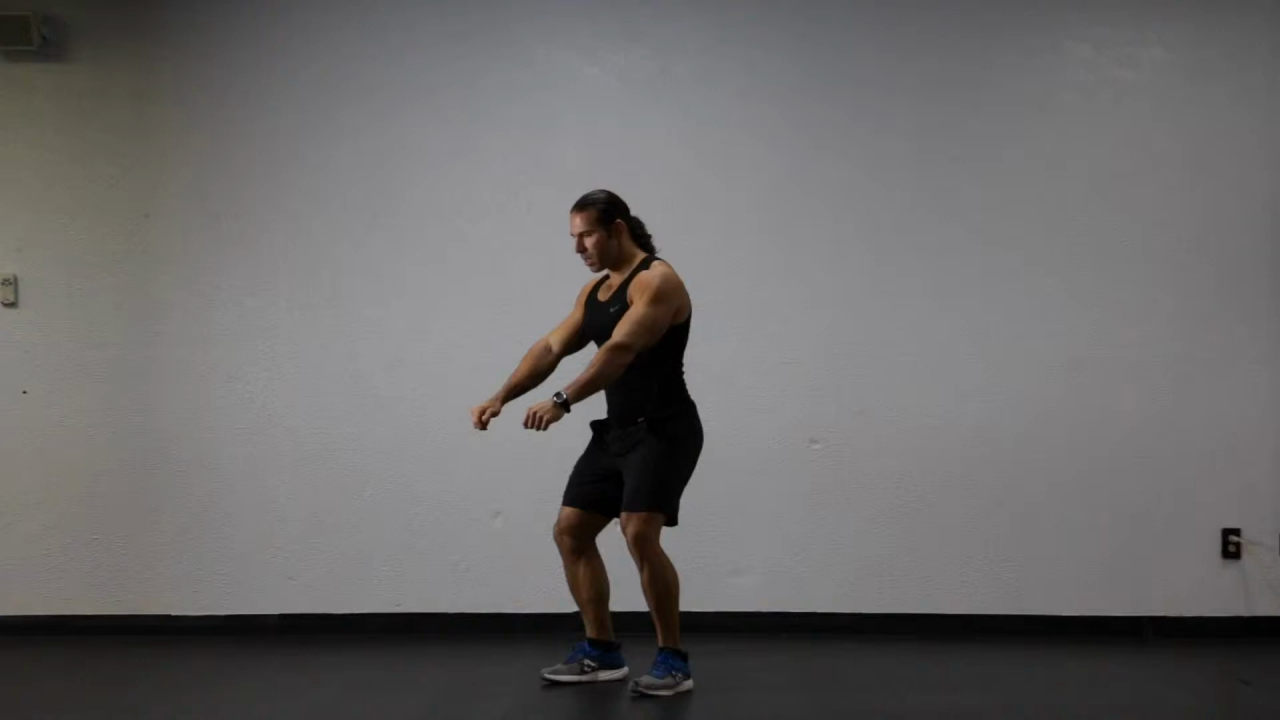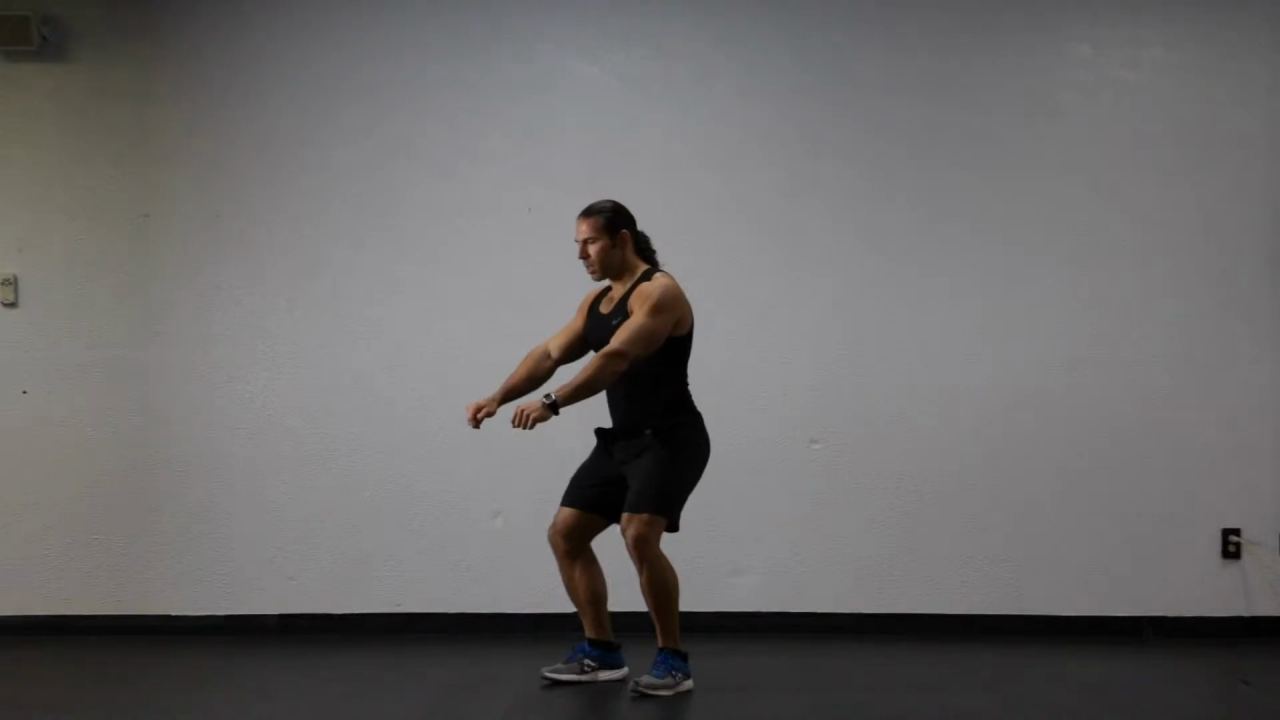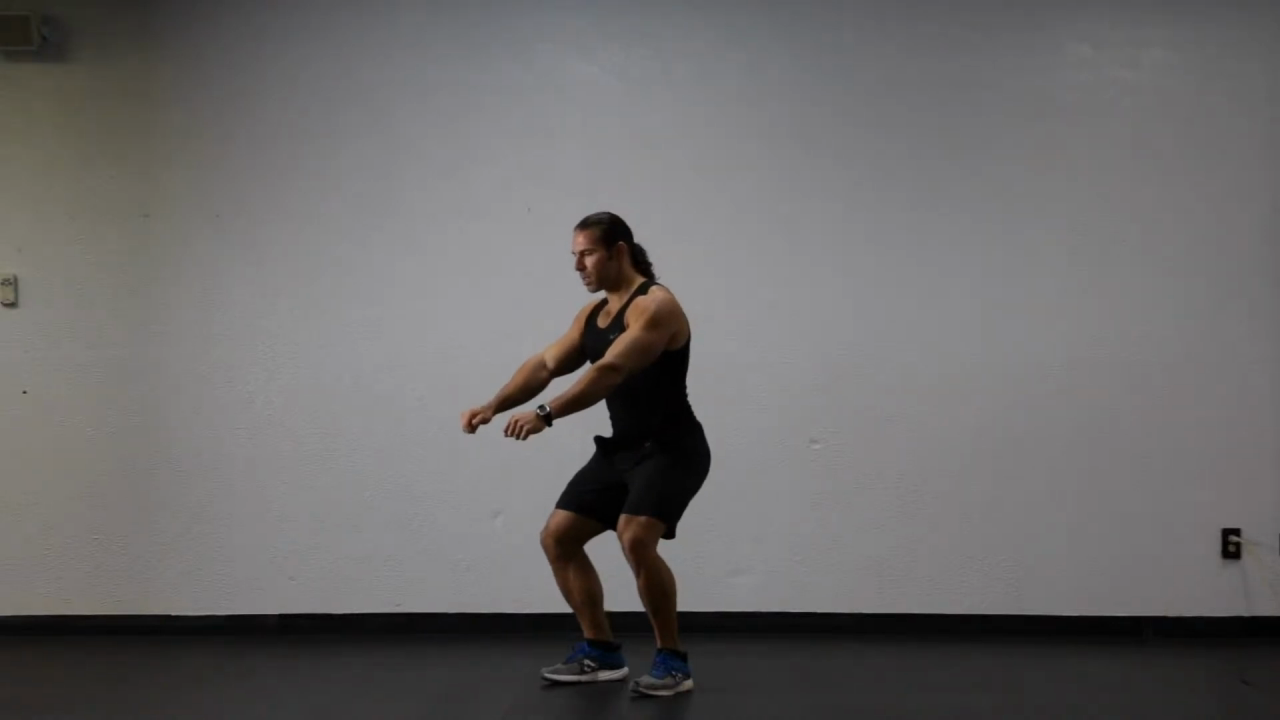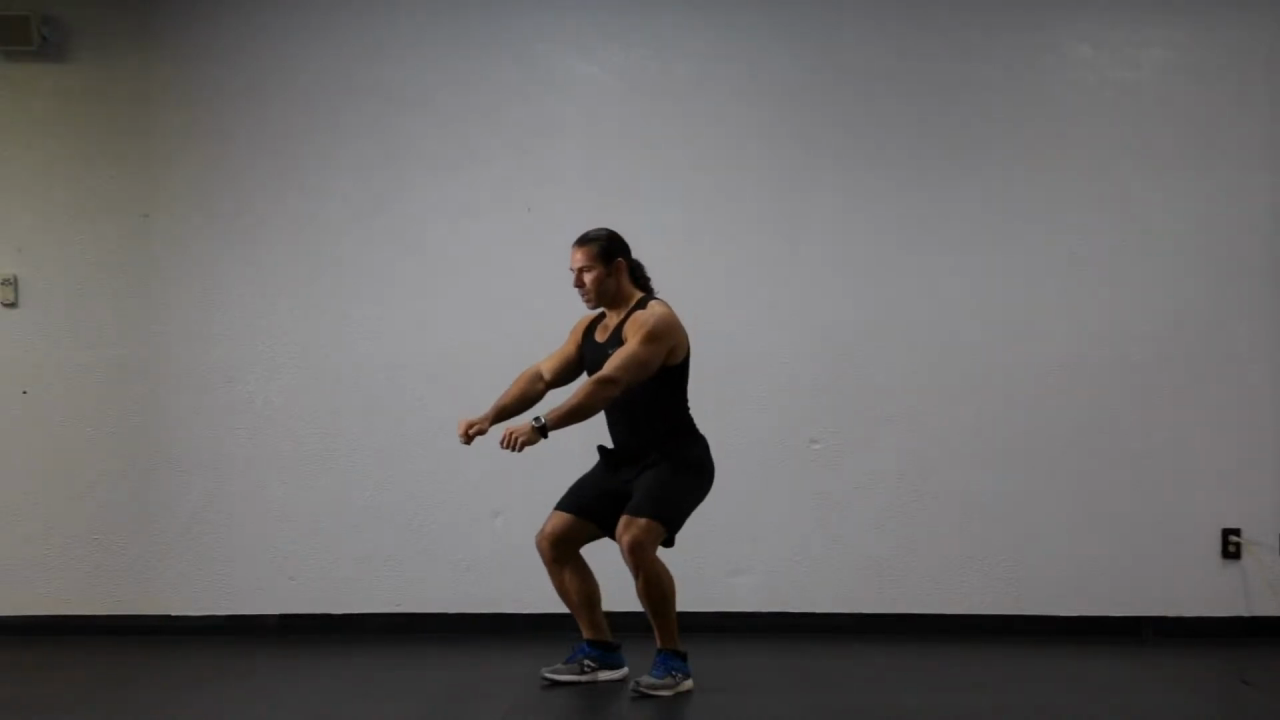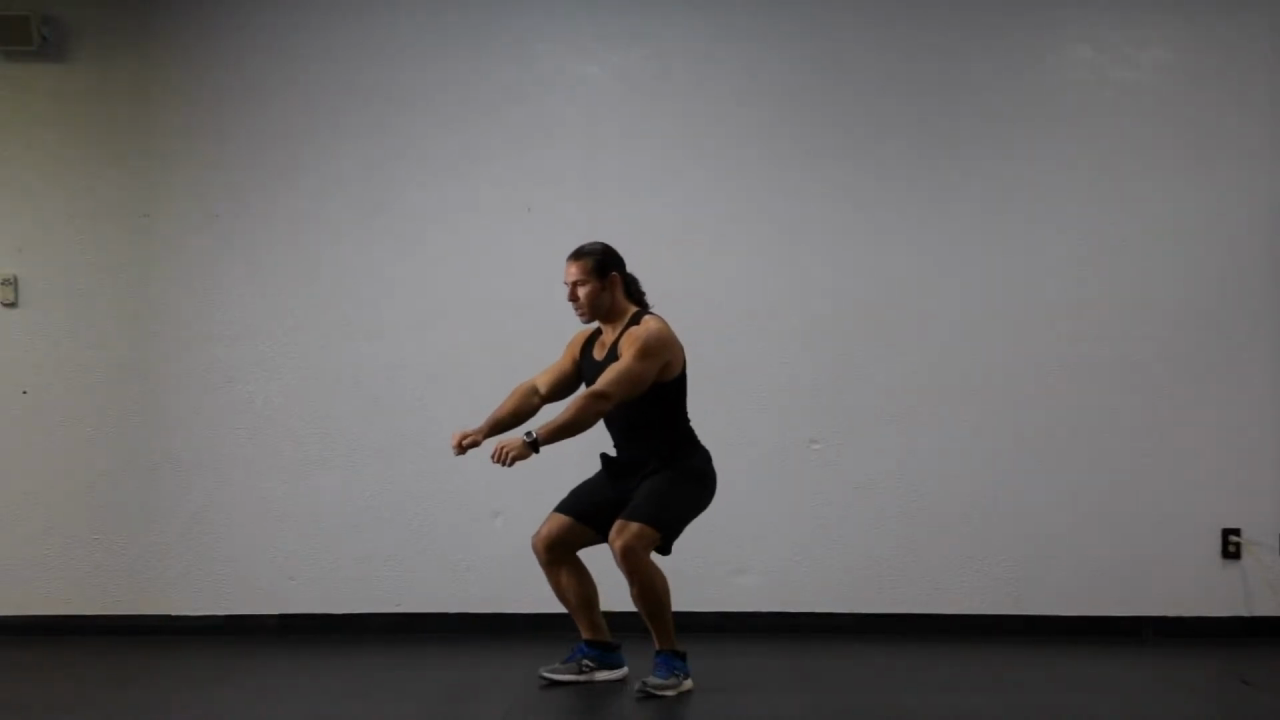
dt=1s
person 1, frame 1
left shoulder: (657, 280)
right shoulder: (594, 291)
left elbow: (620, 351)
right elbow: (551, 347)
left wrist: (562, 401)
right wrist: (500, 397)
left hip: (662, 430)
right hip: (615, 431)
left knee: (639, 534)
right knee: (570, 532)
left ankle: (673, 660)
right ankle: (602, 652)
person 1, frame 2
left shoulder: (659, 292)
right shoulder: (596, 302)
left elbow: (615, 359)
right elbow: (549, 354)
left wrist: (551, 404)
right wrist: (497, 398)
left hip: (670, 440)
right hip: (620, 440)
left knee: (639, 536)
right knee: (565, 535)
left ankle: (673, 660)
right ankle: (601, 652)
person 1, frame 3
left shoulder: (656, 305)
right shoulder: (592, 313)
left elbow: (610, 371)
right elbow: (545, 364)
left wrist: (546, 415)
right wrist: (493, 406)
left hip: (671, 449)
right hip: (621, 448)
left knee: (636, 539)
right knee: (557, 537)
left ankle: (672, 661)
right ankle: (601, 652)
person 1, frame 4
left shoulder: (655, 320)
right shoulder: (590, 327)
left elbow: (606, 385)
right elbow: (541, 376)
left wrist: (541, 427)
right wrist: (490, 417)
left hip: (676, 461)
right hip: (623, 460)
left knee: (634, 540)
right knee: (553, 540)
left ankle: (672, 661)
right ankle: (600, 652)
person 1, frame 5
left shoulder: (649, 336)
right shoulder: (586, 342)
left elbow: (598, 400)
right elbow: (536, 390)
left wrist: (531, 441)
right wrist: (484, 430)
left hip: (678, 470)
right hip: (626, 468)
left knee: (626, 543)
right knee: (549, 542)
left ankle: (671, 659)
right ankle: (600, 652)
